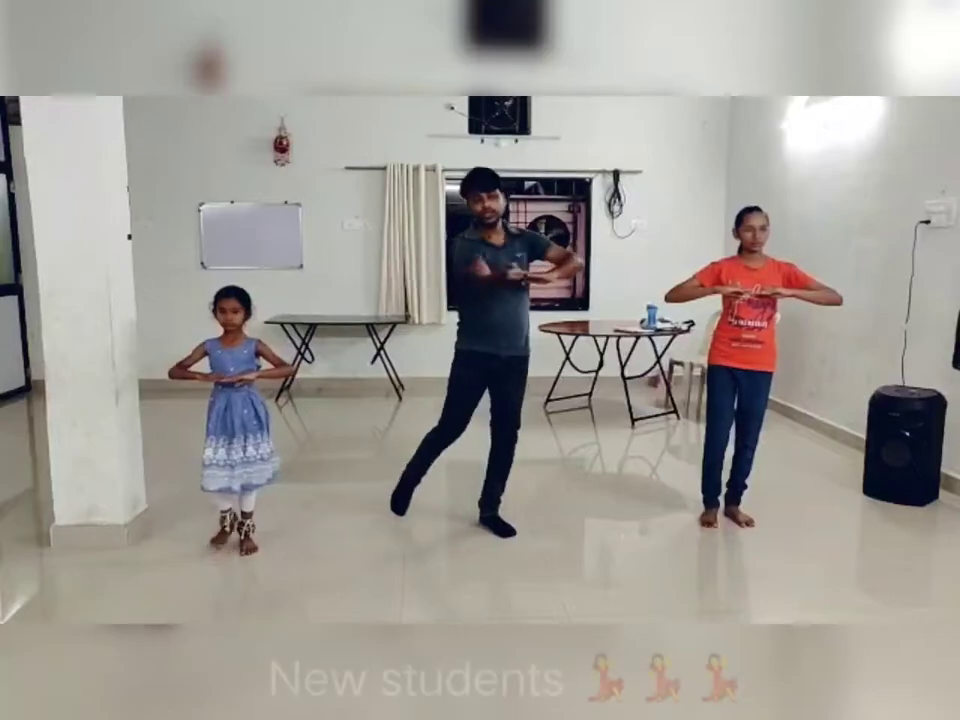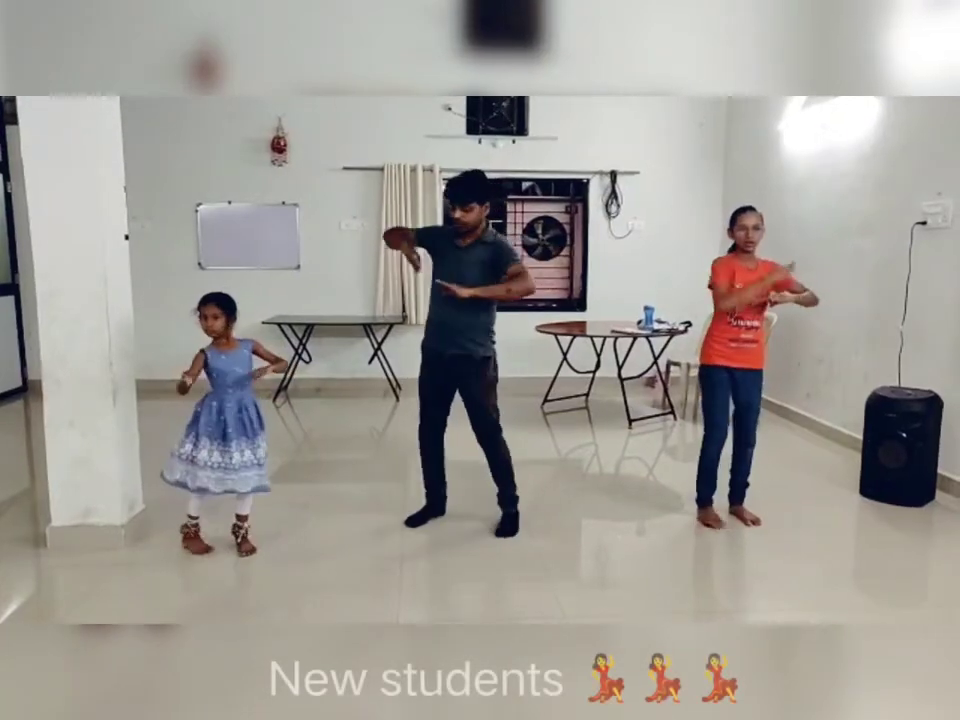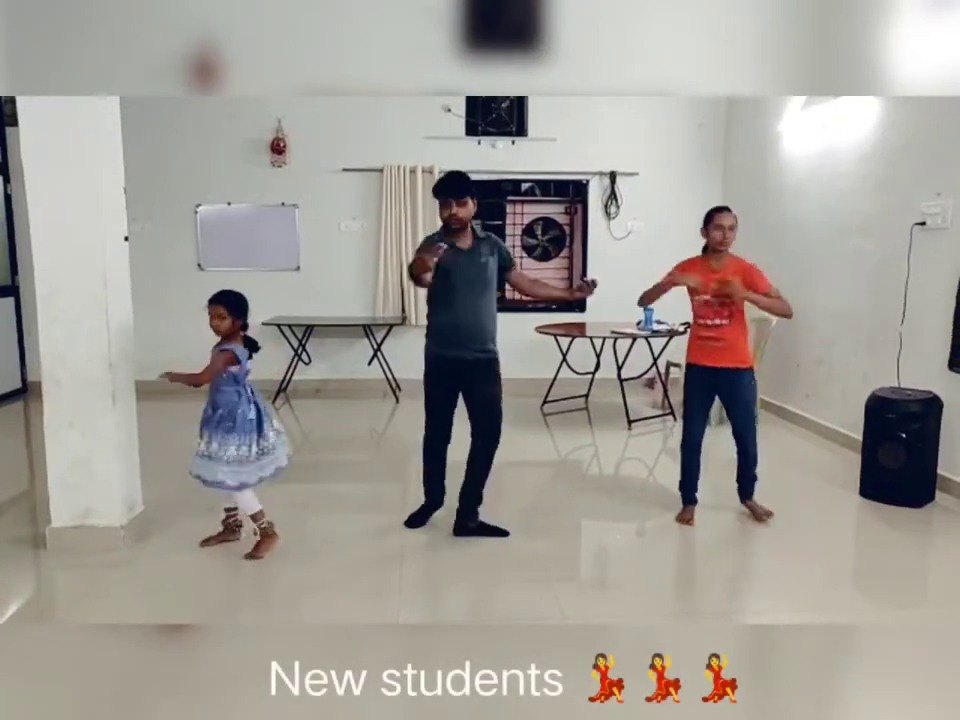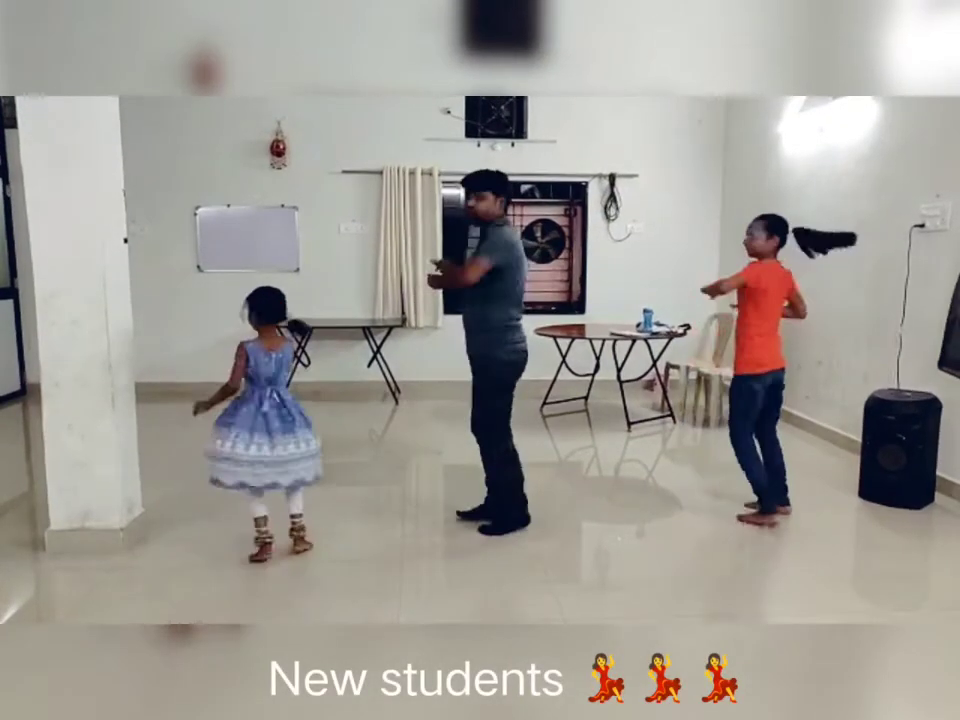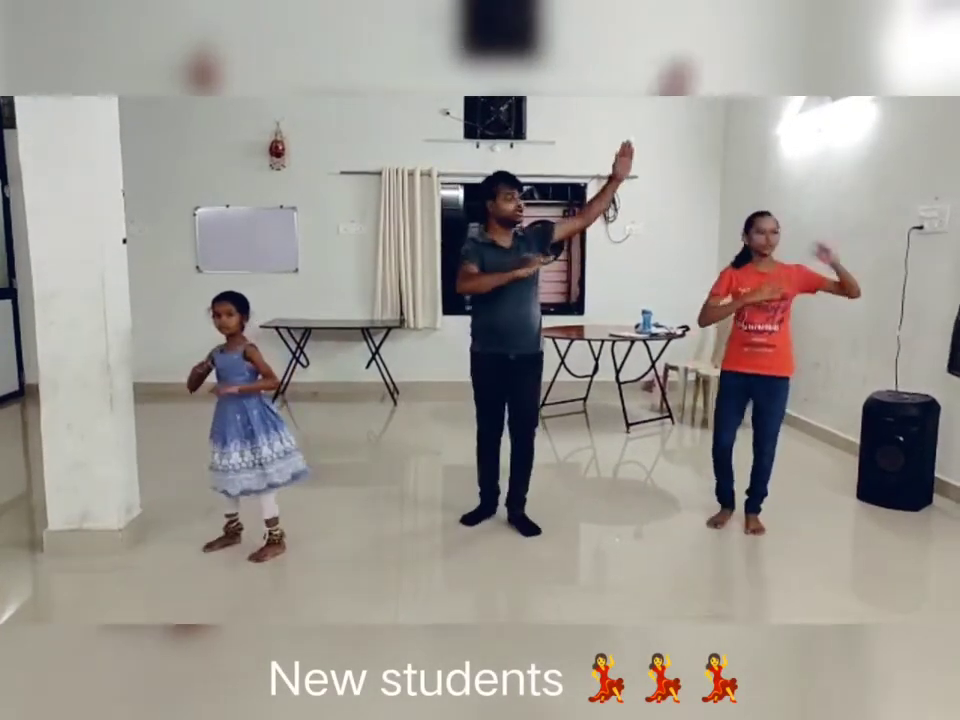
dt=0.5s
person 1, frame 1
left shoulder: (525, 239)
right shoulder: (464, 246)
left elbow: (572, 260)
right elbow: (483, 282)
left wrist: (552, 275)
right wrist: (504, 277)
left hip: (514, 356)
right hip: (472, 354)
left knee: (506, 435)
right knee: (450, 427)
left ankle: (489, 509)
right ankle: (409, 481)
person 1, frame 2
left shoulder: (498, 248)
right shoulder: (439, 237)
left elbow: (526, 285)
right elbow: (393, 234)
left wrist: (472, 290)
right wrist: (406, 245)
left hip: (475, 358)
right hip: (435, 353)
left knee: (488, 431)
right knee: (429, 430)
left ankle: (509, 506)
right ankle: (435, 501)
person 1, frame 3
left shoulder: (492, 245)
right shoulder: (433, 246)
left elbow: (522, 283)
right elbow: (420, 278)
left wrist: (568, 294)
right wrist: (423, 265)
left hip: (483, 358)
right hip: (442, 358)
left knee: (488, 435)
right knee: (437, 434)
left ankle: (468, 515)
right ankle: (432, 500)
person 1, frame 4
left shoulder: (498, 237)
right shoulder: (500, 238)
left elbow: (466, 276)
left wrist: (448, 275)
right wrist: (445, 273)
left hip: (500, 354)
right hip: (489, 352)
left knee: (494, 430)
right knee: (485, 427)
left ankle: (515, 509)
right ankle: (496, 501)
person 1, frame 5
left shoulder: (535, 237)
right shoulder: (474, 246)
left elbow: (584, 218)
right elbow: (465, 286)
left wrist: (616, 179)
right wrist: (516, 272)
left hip: (529, 354)
right hip: (488, 355)
left knee: (524, 431)
right knee: (489, 430)
left ankle: (516, 507)
right ankle: (487, 500)
person 2, frame 1
left shoulder: (783, 270)
right shoulder: (722, 268)
left elbow: (835, 298)
right elbow: (672, 296)
left wrist: (789, 292)
right wrist: (716, 289)
left hip: (760, 368)
right hip: (723, 364)
left knee: (748, 440)
right knee: (717, 437)
left ankle: (733, 502)
right ankle: (710, 503)
person 2, frame 2
left shoulder: (773, 270)
right shoulder: (722, 266)
left elbow: (810, 298)
right elbow: (726, 305)
left wrist: (788, 296)
right wrist: (769, 280)
left hip: (752, 365)
right hip: (716, 363)
left knee: (746, 436)
right knee: (716, 434)
left ankle: (738, 501)
right ankle: (705, 504)
person 2, frame 3
left shoulder: (746, 270)
right shoulder: (688, 268)
left elbow: (786, 310)
right elbow: (644, 302)
left wrist: (744, 294)
right wrist: (672, 282)
left hip: (737, 366)
right hip: (698, 365)
left knee: (746, 433)
right knee: (692, 435)
left ankle: (747, 494)
right ankle: (688, 501)
person 2, frame 4
left shoulder: (762, 271)
right shoulder: (784, 274)
left elbow: (719, 289)
right elbow: (801, 312)
left wrist: (713, 288)
left hip: (752, 369)
right hip: (773, 367)
left knee: (740, 435)
right knee: (765, 432)
left ankle: (769, 506)
right ankle: (779, 499)
person 2, frame 5
left shoulder: (795, 274)
right shoulder: (732, 275)
left elbow: (853, 292)
right elbow: (704, 319)
left wrist: (834, 263)
right wrist: (747, 299)
left hip: (775, 374)
right hip: (735, 371)
left knee: (765, 445)
right knee: (722, 441)
left ankle: (753, 509)
right ankle: (726, 505)
person 3, frame 1
left shoulder: (254, 346)
right shoulder: (209, 347)
left elbow: (287, 369)
right elbow: (174, 371)
left wrist: (254, 374)
right wrist: (202, 376)
left hip: (248, 412)
right hip: (221, 413)
left knee: (249, 472)
right knee: (220, 472)
left ankle: (246, 531)
right ankle: (226, 523)
person 3, frame 2
left shoulder: (248, 346)
right shoulder: (204, 355)
left elbow: (282, 362)
right elbow: (184, 388)
left wrist: (270, 368)
right wrist: (186, 381)
left hip: (243, 417)
right hip: (211, 418)
left knee: (243, 476)
right knee: (201, 476)
left ankle: (242, 532)
right ankle: (190, 530)
person 3, frame 3
left shoulder: (228, 353)
right shoulder: (228, 343)
left elbow: (201, 379)
left wrist: (175, 376)
left hip: (236, 417)
right hip: (229, 414)
left knee: (236, 480)
right knee: (225, 476)
left ankle: (266, 532)
right ankle: (232, 526)
person 3, frame 4
left shoulder: (246, 348)
right shoulder: (288, 345)
left elbow: (233, 385)
left wrist: (207, 403)
left hip: (253, 415)
right hip: (285, 413)
left knee: (255, 483)
right knee: (291, 479)
left ankle: (264, 542)
right ankle: (299, 535)
person 3, frame 5
left shoulder: (248, 350)
right shoulder: (215, 354)
left elbow: (273, 381)
right elbow: (192, 386)
left wrist: (237, 387)
right wrist: (197, 371)
left hip: (252, 420)
right hip: (229, 420)
left knee: (260, 481)
right knee: (233, 479)
left ankle: (275, 540)
right ankle: (232, 531)
